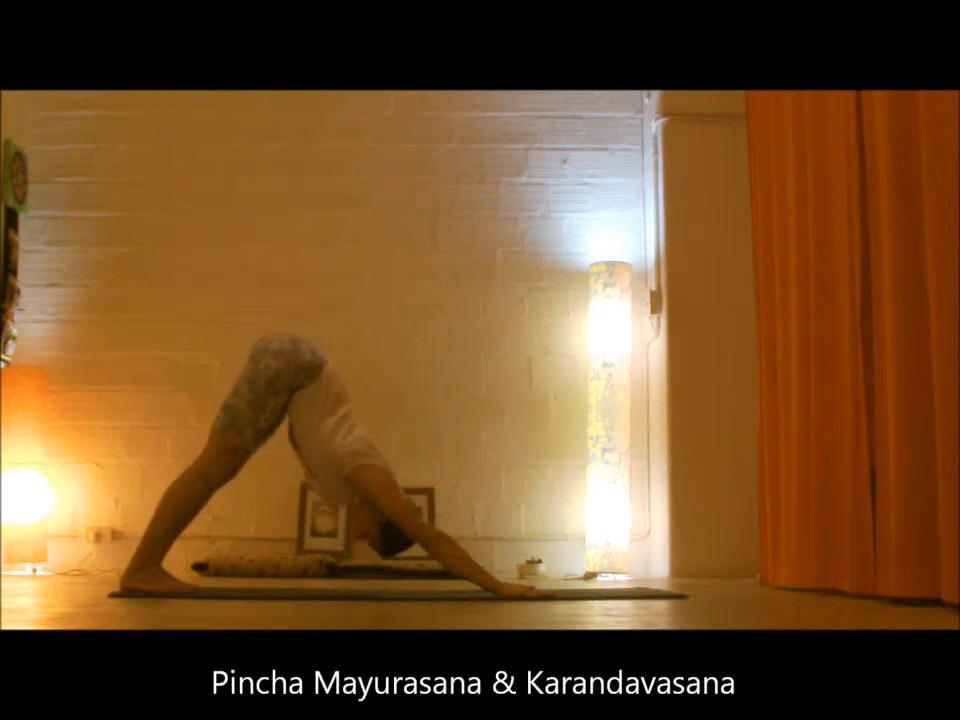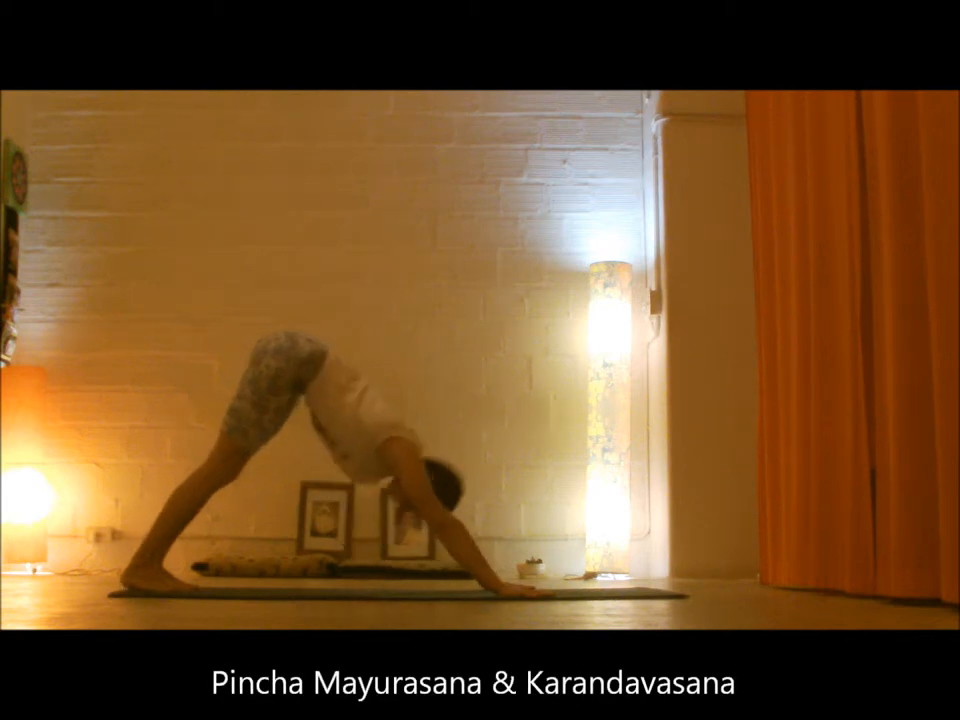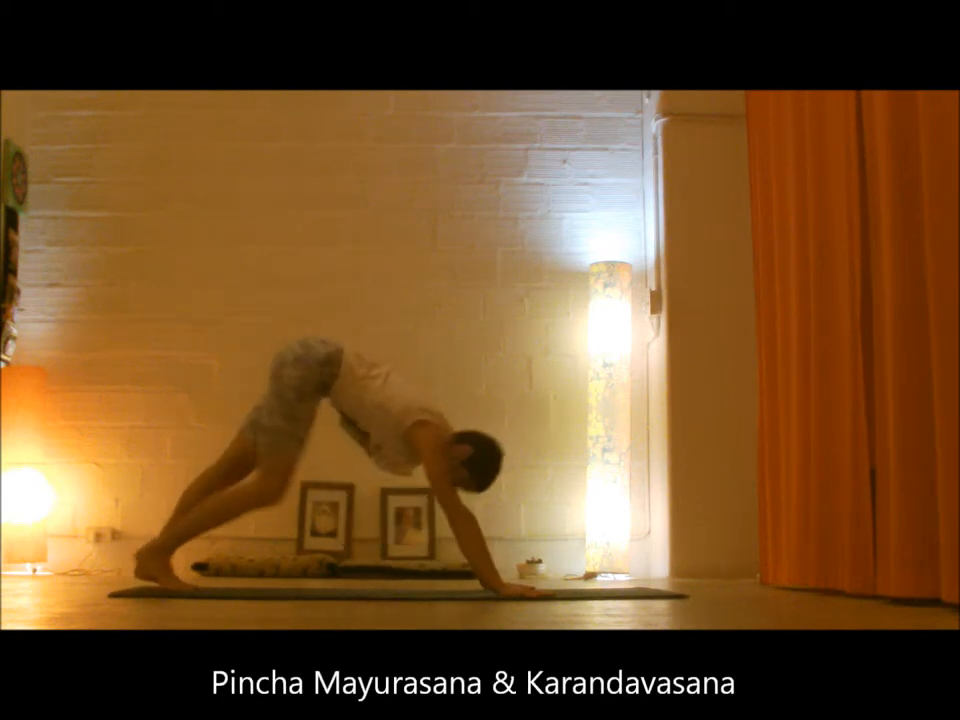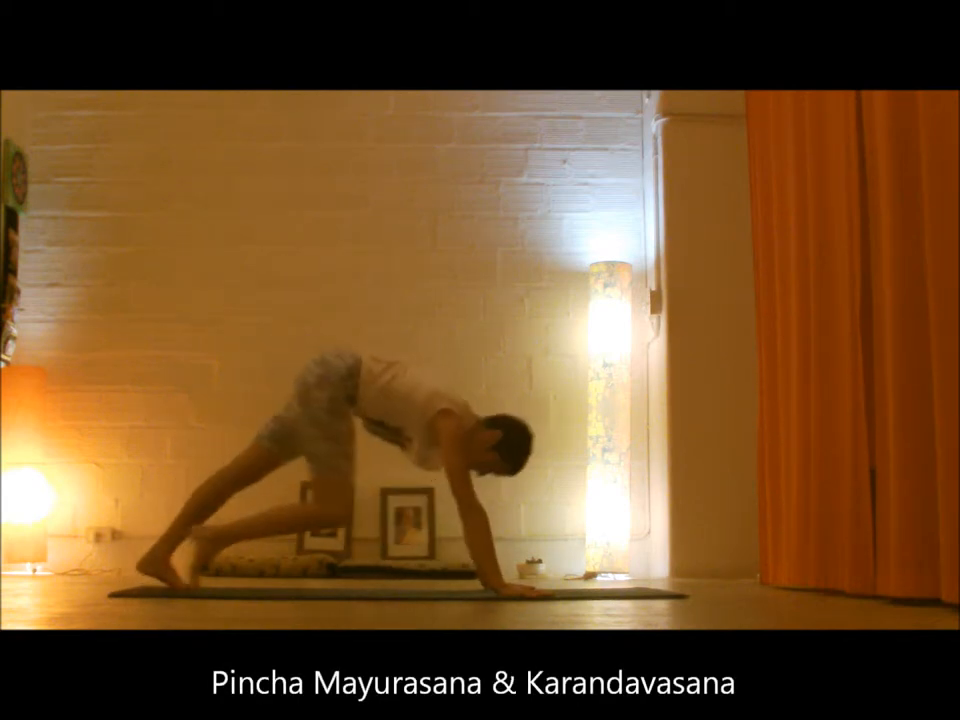
dt=0.2s
person 1, frame 1
left shoulder: (373, 483)
right shoulder: (368, 479)
left elbow: (432, 539)
right elbow: (432, 538)
left hip: (290, 368)
right hip: (285, 361)
left knee: (222, 471)
right knee: (212, 467)
left ankle: (149, 566)
right ankle: (140, 568)
person 1, frame 2
left shoulder: (404, 455)
right shoulder: (401, 454)
left elbow: (445, 525)
right elbow: (445, 524)
left wrist: (487, 578)
right wrist: (497, 585)
left hip: (294, 363)
right hip: (287, 359)
left knee: (224, 468)
right knee: (221, 468)
left ankle: (150, 564)
right ankle: (142, 565)
person 1, frame 3
left shoulder: (435, 436)
right shoulder: (431, 438)
left elbow: (458, 515)
right elbow: (458, 514)
left wrist: (487, 575)
right wrist: (497, 583)
left hip: (310, 367)
right hip: (310, 365)
left knee: (232, 467)
right knee: (269, 489)
left ankle: (157, 558)
right ankle: (156, 551)
person 1, frame 4
left shoulder: (462, 429)
right shoulder: (454, 427)
left elbow: (470, 511)
right elbow: (470, 509)
left wrist: (488, 575)
right wrist: (498, 582)
left hip: (331, 382)
right hip: (332, 381)
left knee: (242, 471)
right knee: (335, 509)
left ankle: (158, 555)
right ankle: (214, 537)
